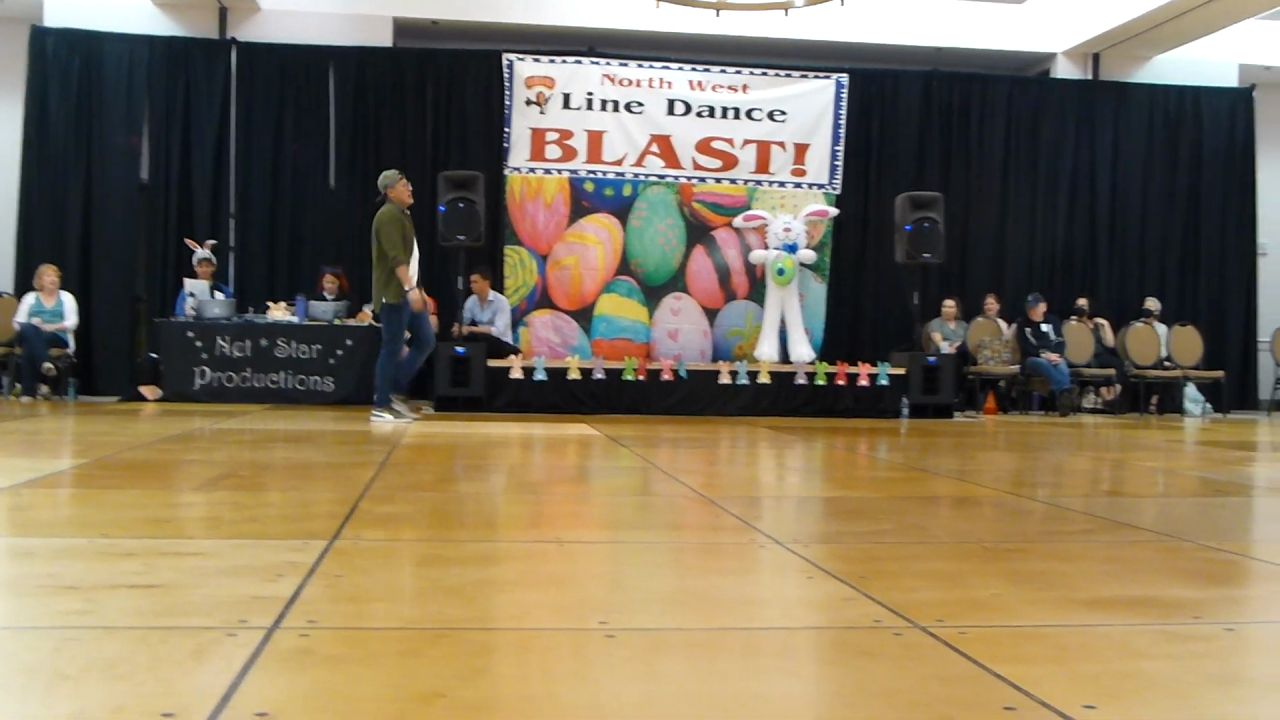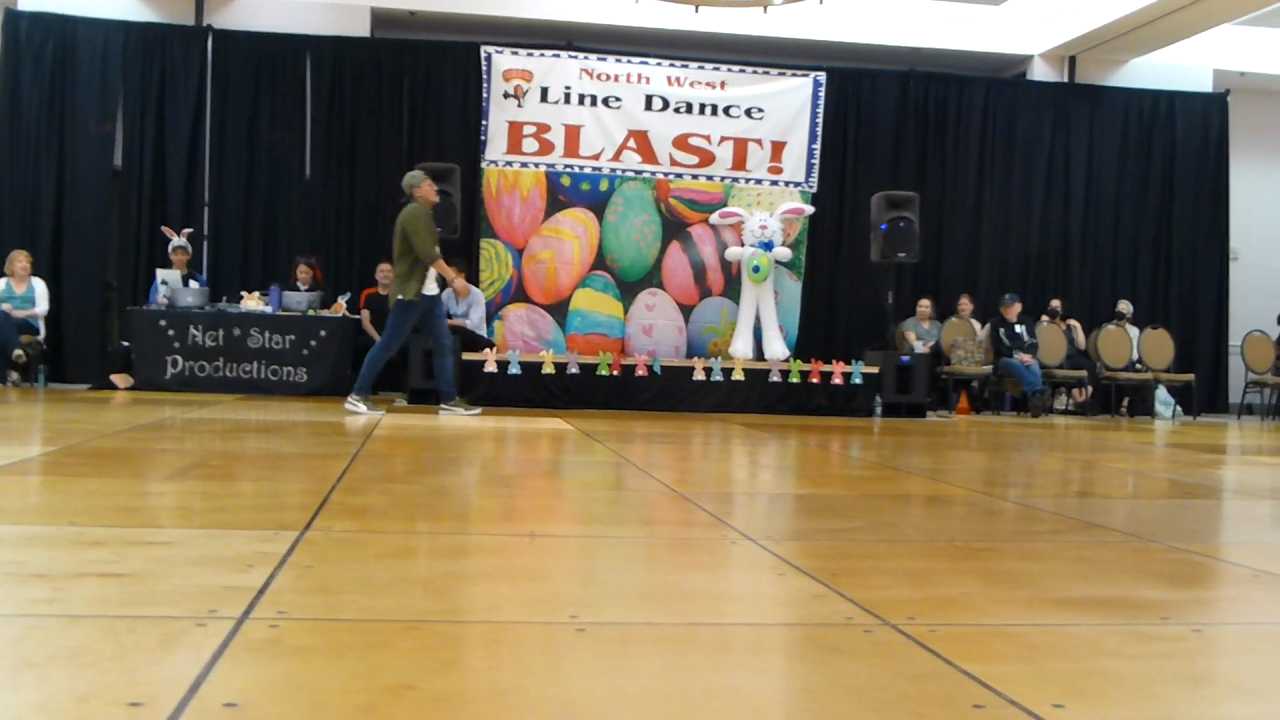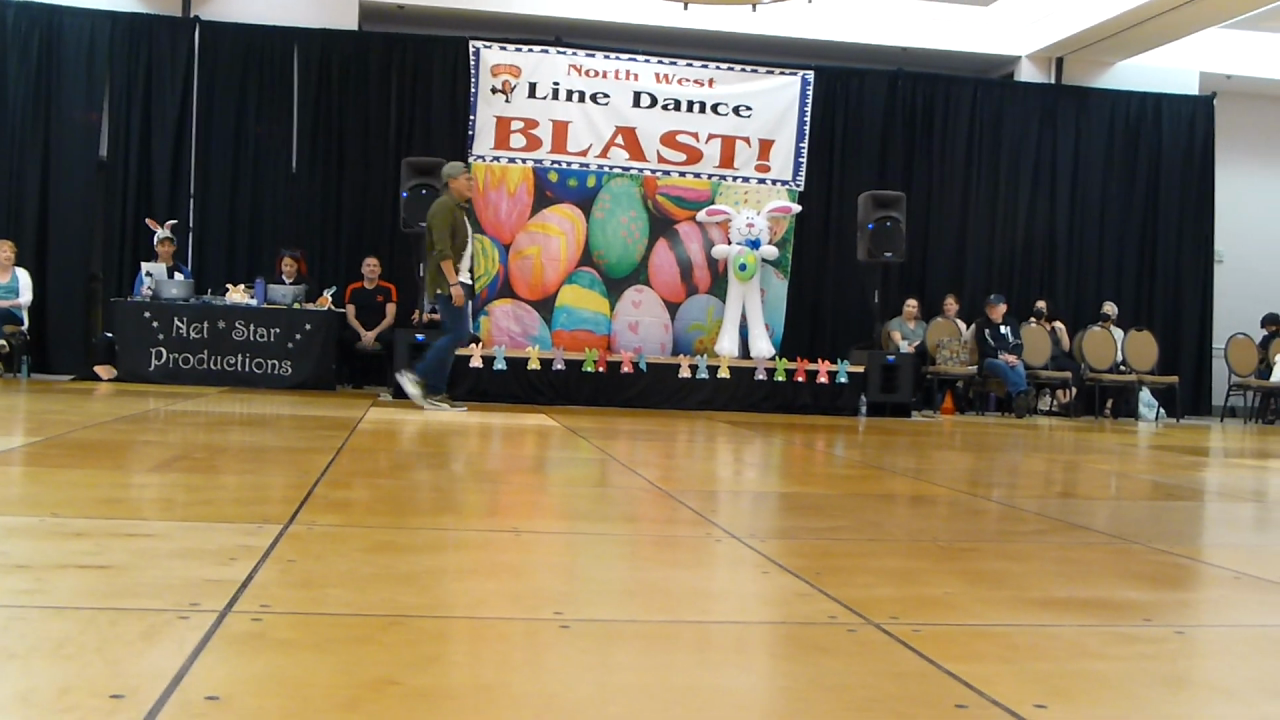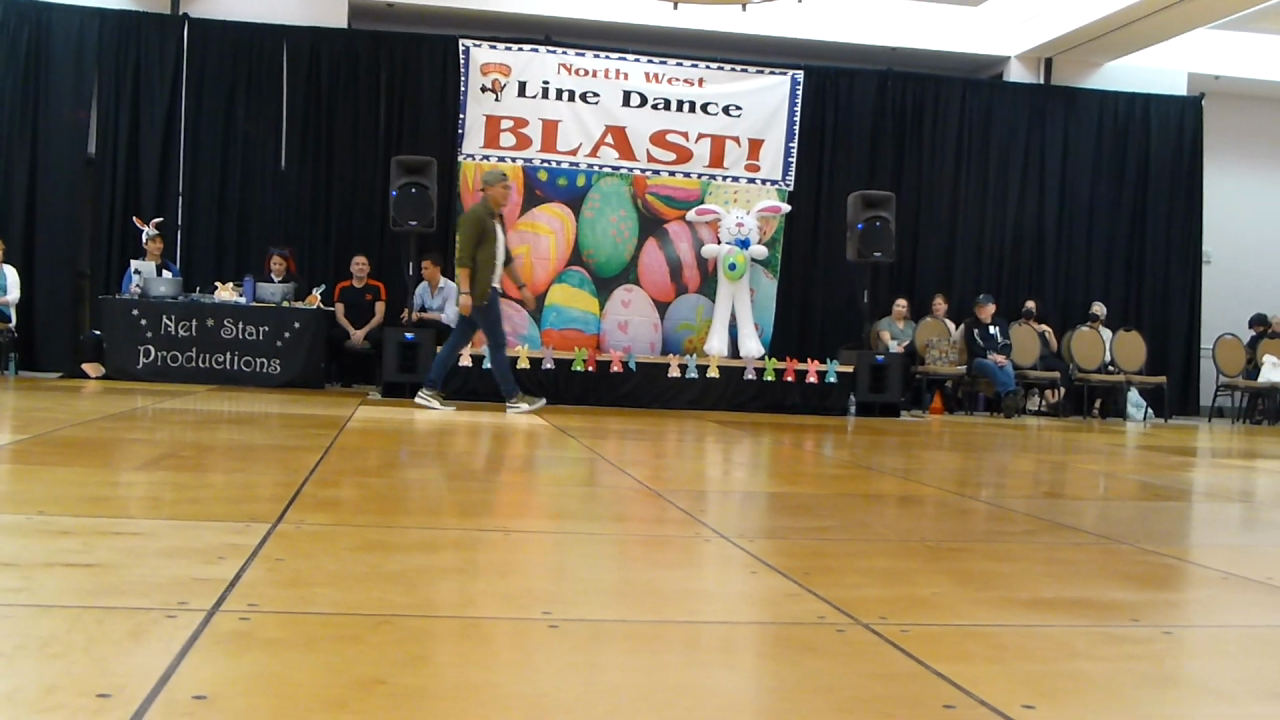
dt=0.3s
person 1, frame 1
left shoulder: (401, 215)
right shoulder: (389, 215)
right elbow: (396, 258)
left wrist: (418, 291)
right wrist: (414, 289)
left hip: (405, 293)
right hip: (394, 294)
left knee: (426, 343)
right knee: (392, 349)
left ankle: (397, 394)
right ankle: (380, 407)
person 1, frame 2
left shoulder: (421, 214)
right shoulder: (416, 213)
right elbow: (427, 254)
right wrist: (453, 278)
left hip: (428, 292)
right hip: (410, 293)
left knee: (444, 344)
right knee: (389, 344)
left ankle: (449, 400)
right ankle: (358, 395)
person 1, frame 3
left shoulder: (459, 209)
right shoulder: (443, 208)
right elbow: (442, 251)
right wrist: (454, 284)
left hip: (459, 281)
right hip: (447, 283)
left knee: (455, 335)
right knee: (458, 335)
left ankle: (438, 394)
right ankle: (414, 375)
person 1, frame 4
left shoulder: (497, 218)
right shoulder: (474, 216)
left elbow: (505, 258)
right elbow: (463, 258)
left wrist: (522, 287)
right wrist: (464, 292)
left hip: (487, 289)
right hip: (479, 290)
left knee: (458, 340)
right knee: (498, 342)
left ankle: (430, 390)
right ankle: (512, 397)
